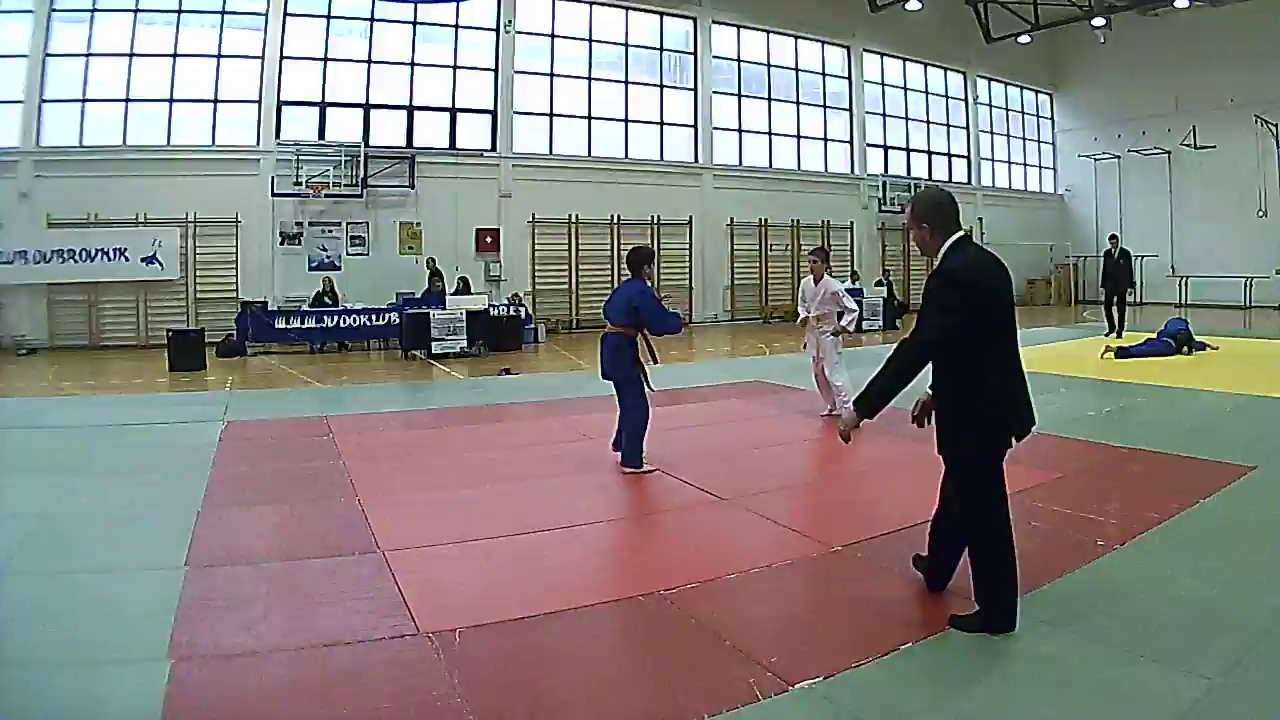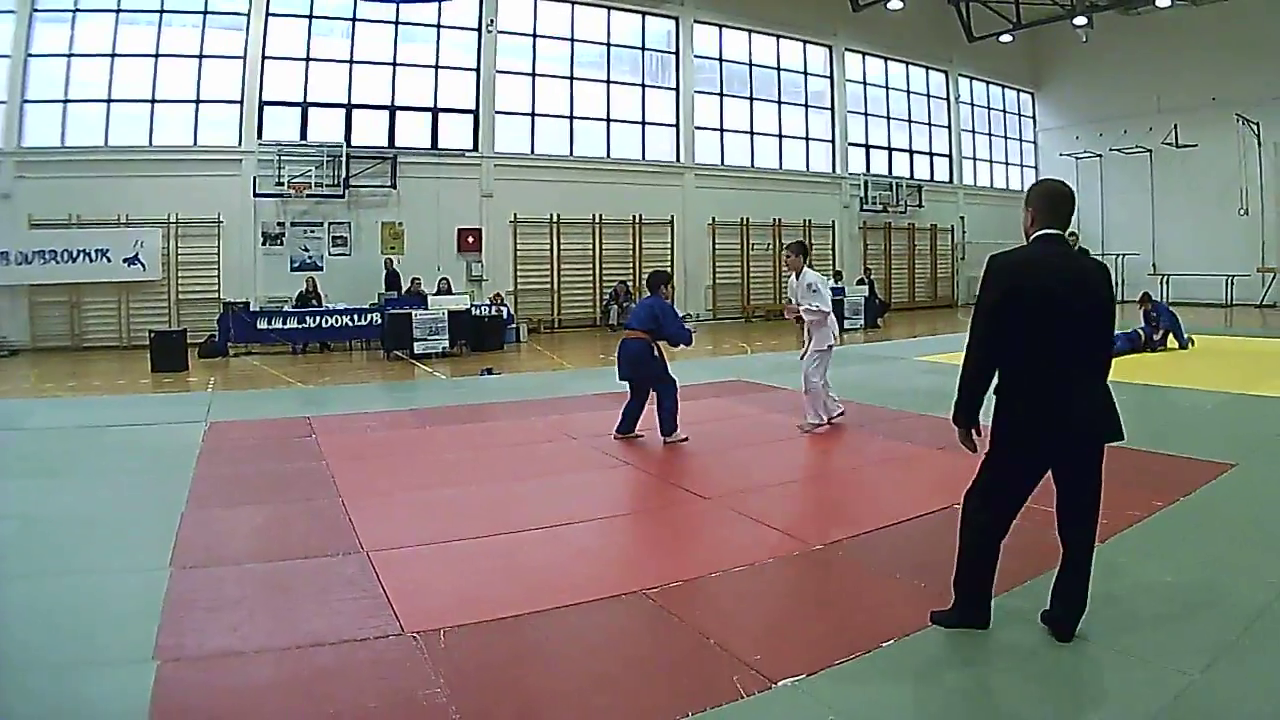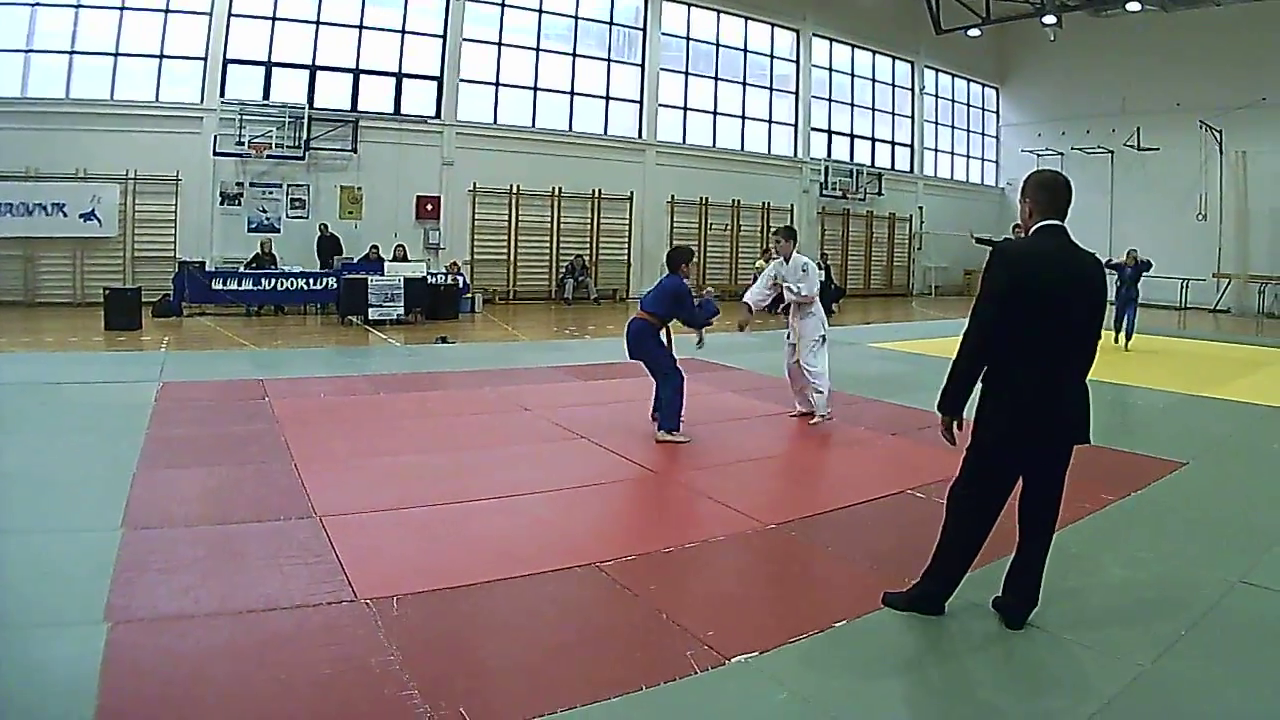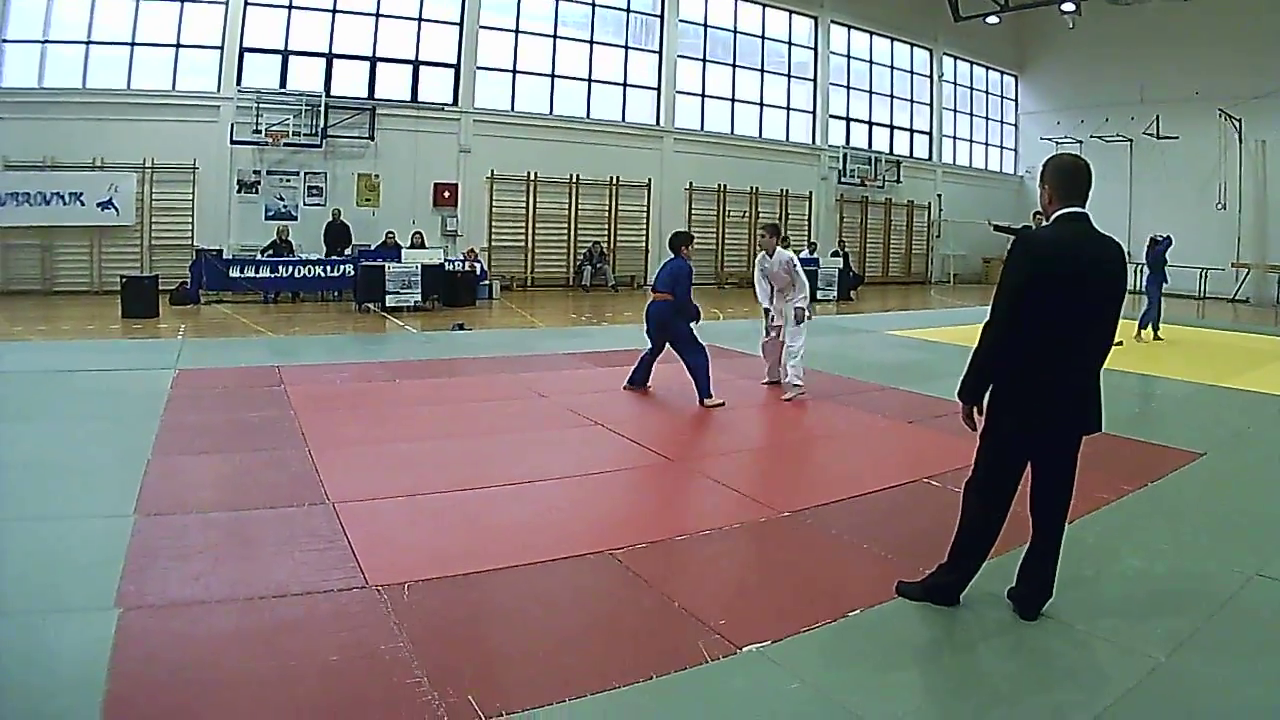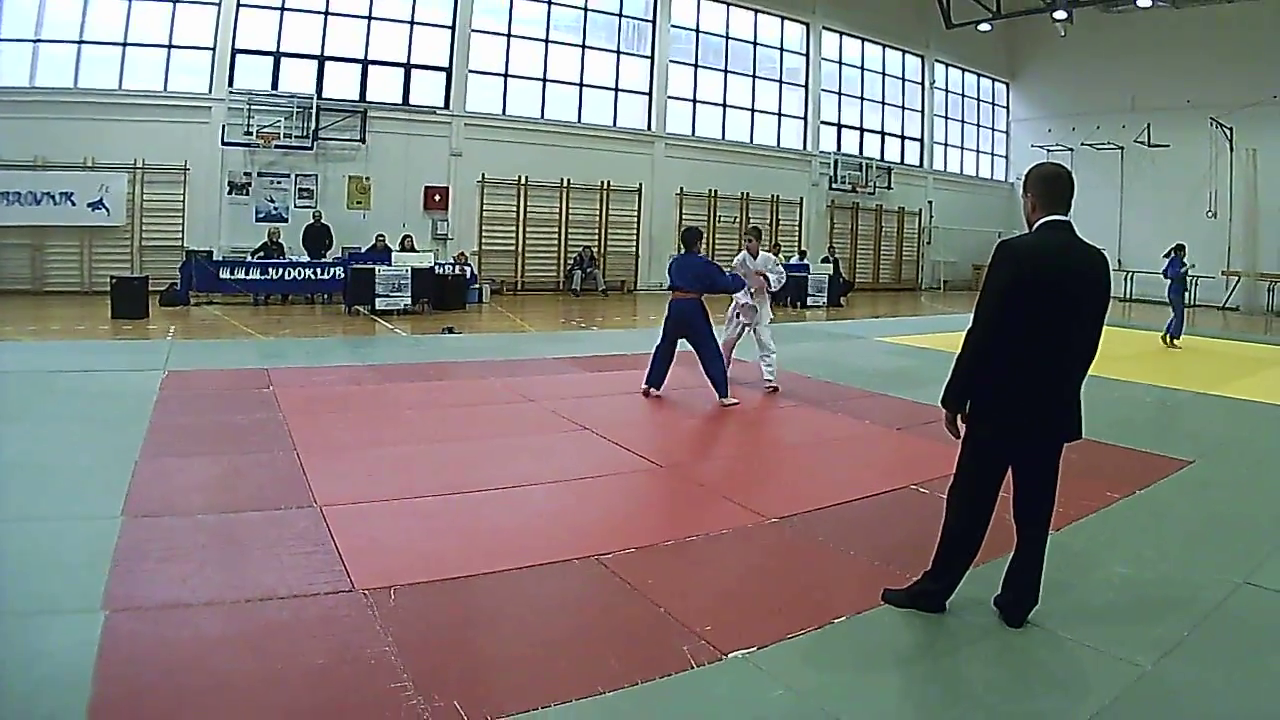
dt=1s
person 1, frame 1
left shoulder: (952, 274)
right shoulder: (984, 262)
left elbow: (918, 348)
left wrist: (862, 407)
right wrist: (935, 395)
left hip: (976, 413)
right hip: (996, 403)
left knee: (982, 507)
right knee: (961, 490)
left ankle: (996, 610)
right ankle: (939, 565)
person 1, frame 2
left shoulder: (1007, 267)
right shoulder: (1095, 272)
left elbow: (983, 348)
right elbow: (1103, 347)
left wrist: (966, 412)
left hip: (1025, 416)
right hip: (1086, 415)
left knee: (985, 508)
right knee: (1078, 518)
left ankle: (971, 606)
right ankle: (1065, 615)
person 1, frame 3
left shoulder: (1011, 256)
right shoulder: (1091, 267)
left elbow: (979, 338)
right elbow: (1088, 344)
left wrist: (951, 402)
left hip: (1011, 408)
right hip: (1065, 410)
left knee: (971, 501)
right knee: (1040, 511)
left ankle: (932, 592)
right ankle: (1017, 603)
person 1, frame 4
left shoulder: (1033, 245)
right shoulder: (1112, 253)
left elbow: (1002, 327)
right elbow: (1105, 332)
left wrist: (971, 391)
left hip: (1022, 397)
right hip: (1076, 399)
left knee: (987, 494)
right knee: (1052, 502)
left ankle: (948, 583)
right ankle: (1031, 594)
person 1, frame 5
left shoulder: (1016, 252)
right shoulder: (1095, 262)
left elbow: (983, 335)
right elbow: (1088, 341)
left wrist: (955, 398)
left hip: (1001, 404)
right hip: (1055, 407)
left knee: (970, 501)
right knee: (1034, 509)
left ankle: (934, 589)
right ankle: (1017, 601)
person 2, frame 1
left shoulder: (623, 287)
right shoulder: (643, 292)
right elbow: (660, 325)
right wrist: (678, 318)
left hip: (613, 345)
right hip: (623, 348)
left knee: (629, 399)
right knee: (636, 404)
left ankle: (621, 443)
right ankle: (631, 462)
person 2, frame 2
left shoulder: (645, 303)
right shoulder: (664, 306)
right elbow: (673, 336)
left wrist: (678, 322)
right wrist: (687, 332)
left hip: (627, 349)
right hip: (641, 350)
left knee: (640, 390)
right knee: (666, 387)
left ankle: (624, 429)
right ankle: (669, 433)
person 2, frame 3
left shoulder: (667, 282)
right shoulder: (680, 287)
right elbow: (695, 319)
right wrist: (707, 301)
left hip: (638, 329)
right hip: (645, 333)
left knee: (665, 369)
right knee: (671, 378)
left ankle: (661, 410)
right ankle: (666, 430)
person 2, frame 4
left shoulder: (668, 265)
right shoulder: (684, 268)
right elbow: (683, 300)
right wrist: (695, 314)
left hip: (654, 310)
right hip: (669, 312)
left knee: (656, 348)
right knee: (695, 352)
left ankle: (635, 382)
right ankle: (706, 397)
person 2, frame 5
left shoulder: (675, 262)
right shoulder: (705, 265)
right elbow: (727, 285)
right wrist: (740, 280)
left hip: (675, 307)
right hip: (693, 309)
left knee: (665, 347)
right knee: (710, 352)
left ankle: (650, 385)
right ankle: (723, 395)
person 3, frame 1
left shoulder: (834, 286)
right shoulder: (805, 283)
left elbow: (853, 309)
left wrist: (843, 326)
right wrist: (803, 317)
left hip: (828, 333)
right hip: (812, 332)
left knee: (834, 373)
right knee: (818, 373)
left ankle: (846, 409)
right ankle: (833, 407)
person 3, frame 2
left shoulder: (812, 279)
right shoulder: (793, 279)
left elbow: (824, 308)
left wrist: (800, 310)
right wrist: (791, 308)
left hip: (823, 329)
right hip: (813, 329)
left knee: (810, 373)
right knee: (816, 374)
left ankle: (814, 419)
right ankle: (832, 409)
person 3, frame 3
left shoulder: (805, 264)
right shoulder: (777, 266)
left elbow: (808, 293)
right elbow: (761, 289)
left wrist: (784, 288)
right wrist: (747, 311)
left hip: (811, 318)
right hip: (795, 318)
left knee: (812, 364)
right knee: (794, 365)
left ankle: (822, 409)
right ankle: (806, 406)
person 3, frame 4
left shoulder: (786, 258)
right shoulder: (761, 259)
left elbow: (802, 283)
right elbow: (762, 286)
left wrist: (800, 306)
right wrist: (766, 308)
left hip: (793, 303)
right hip: (777, 303)
left knee: (791, 344)
right knee: (769, 342)
left ankle: (796, 385)
right ankle: (775, 376)
person 3, frame 5
left shoulder: (769, 259)
right shoulder: (740, 259)
left elbow: (781, 278)
left wrist: (766, 277)
right wrist: (745, 302)
left hip: (760, 303)
right hip: (742, 302)
left knee: (765, 341)
right knee: (729, 339)
left ankle: (771, 379)
right ankle: (723, 368)
